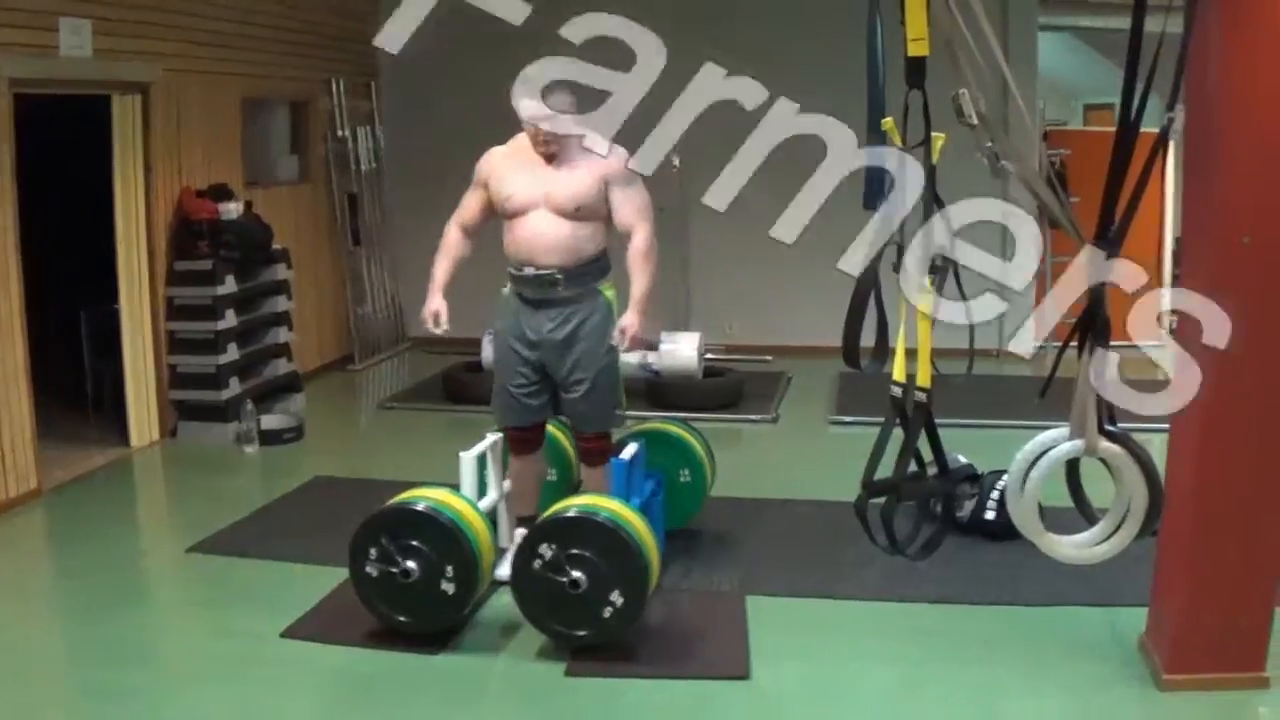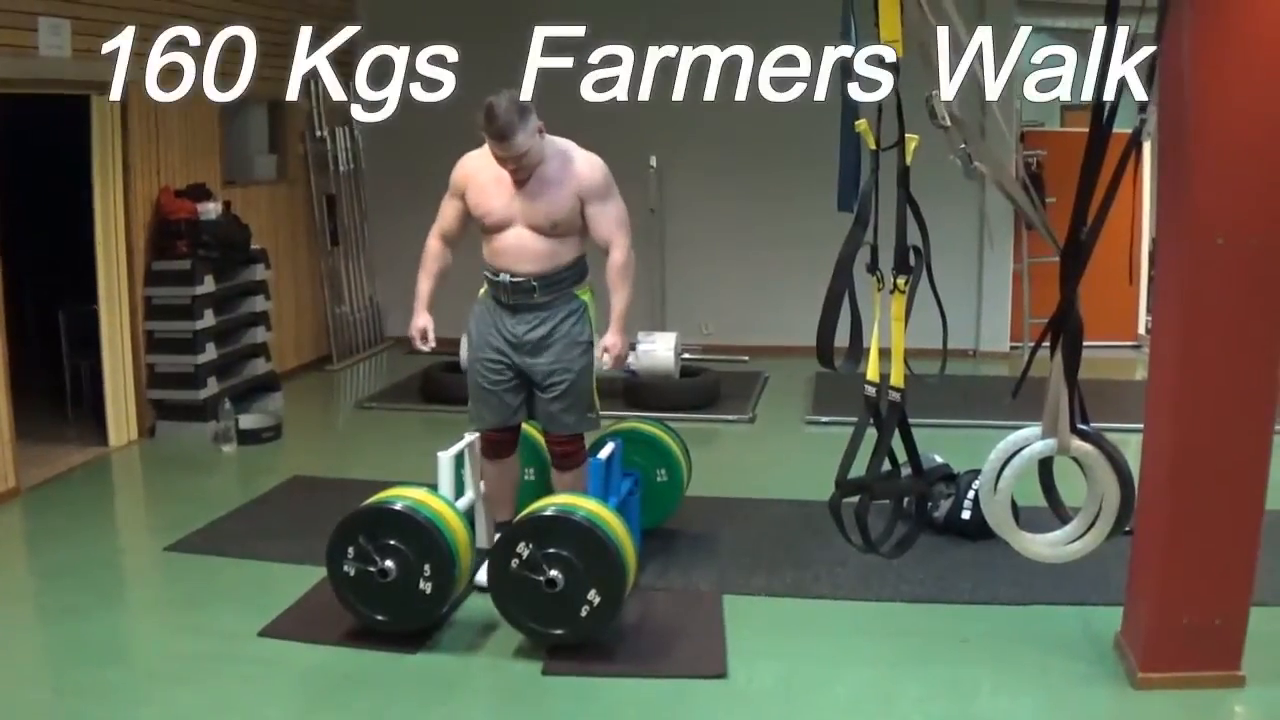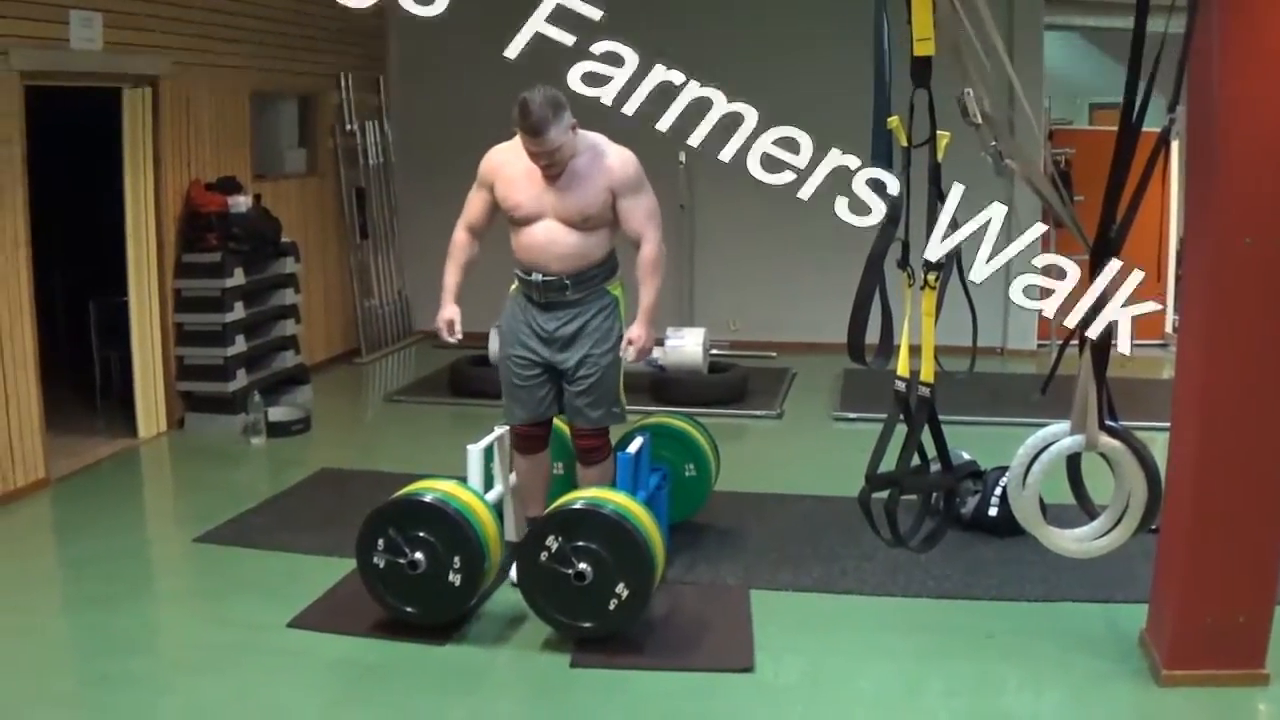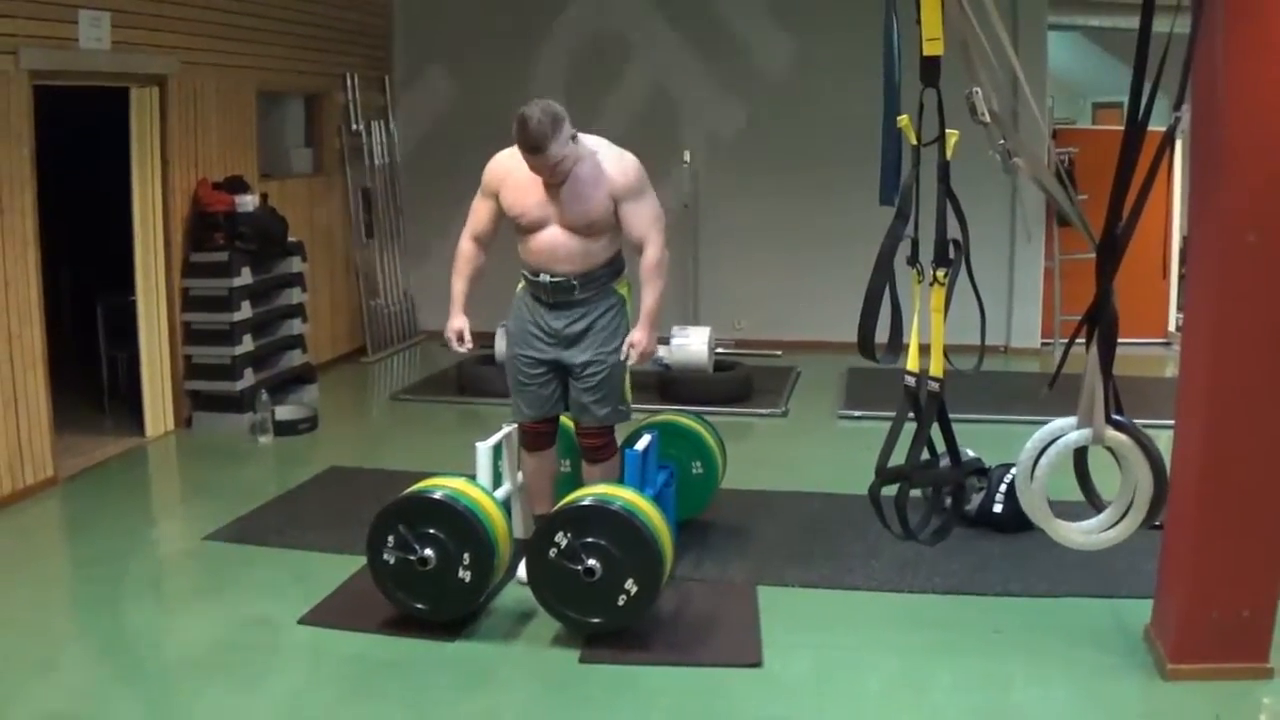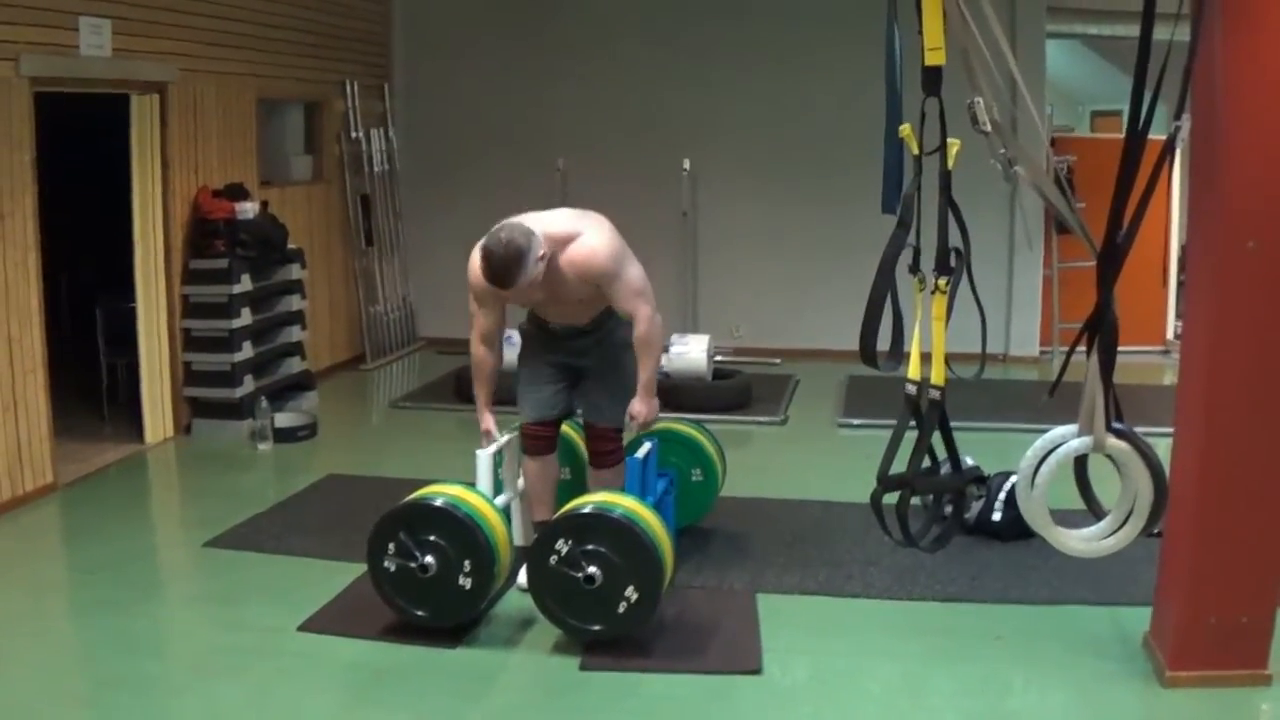
dt=1s
person 1, frame 1
left shoulder: (608, 161)
right shoulder: (496, 162)
left elbow: (641, 235)
right elbow: (461, 228)
left wrist: (637, 305)
right wrist: (437, 289)
left hip: (583, 305)
right hip: (519, 307)
left knee: (591, 432)
right knee: (520, 430)
right ankle: (524, 535)
person 1, frame 2
left shoulder: (585, 171)
right shoulder: (469, 171)
left elbow: (618, 249)
right elbow: (441, 239)
left wrist: (616, 326)
right wrist: (422, 306)
left hip: (560, 311)
right hip: (494, 311)
left knee: (564, 437)
right knee: (495, 434)
person 1, frame 3
left shoulder: (616, 165)
right shoulder: (498, 163)
left elbow: (650, 243)
right elbow: (468, 230)
left wrist: (644, 318)
right wrist: (449, 297)
left hip: (590, 306)
right hip: (525, 305)
left knee: (590, 432)
right knee: (526, 429)
person 1, frame 4
left shoulder: (618, 169)
right shoulder: (501, 170)
left elbow: (653, 246)
right elbow: (473, 240)
left wrist: (645, 322)
right wrist: (457, 308)
left hip: (597, 307)
right hip: (532, 307)
left knee: (595, 431)
right knee: (534, 427)
person 1, frame 5
left shoulder: (594, 248)
right shoulder: (481, 267)
left elbow: (646, 315)
right elbow: (485, 342)
left wrist: (645, 393)
right wrist: (483, 409)
left hip: (607, 332)
right hip: (545, 334)
left knee: (603, 435)
right knee: (536, 431)
